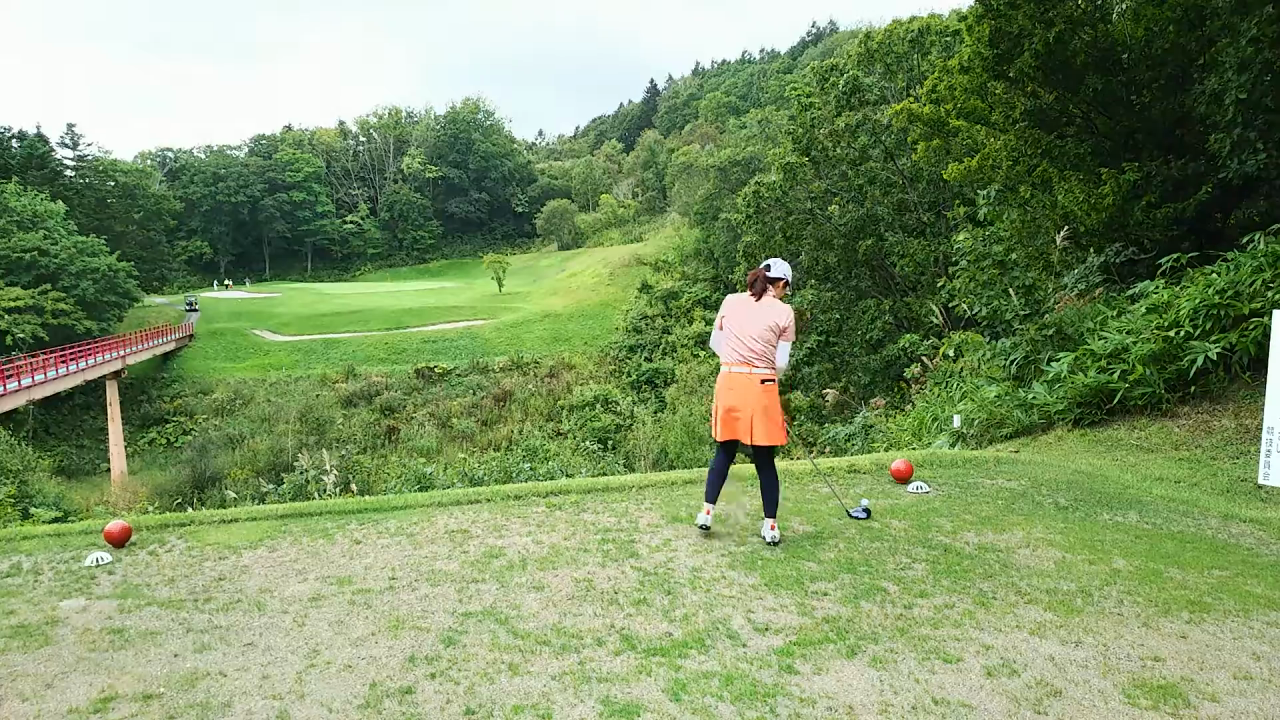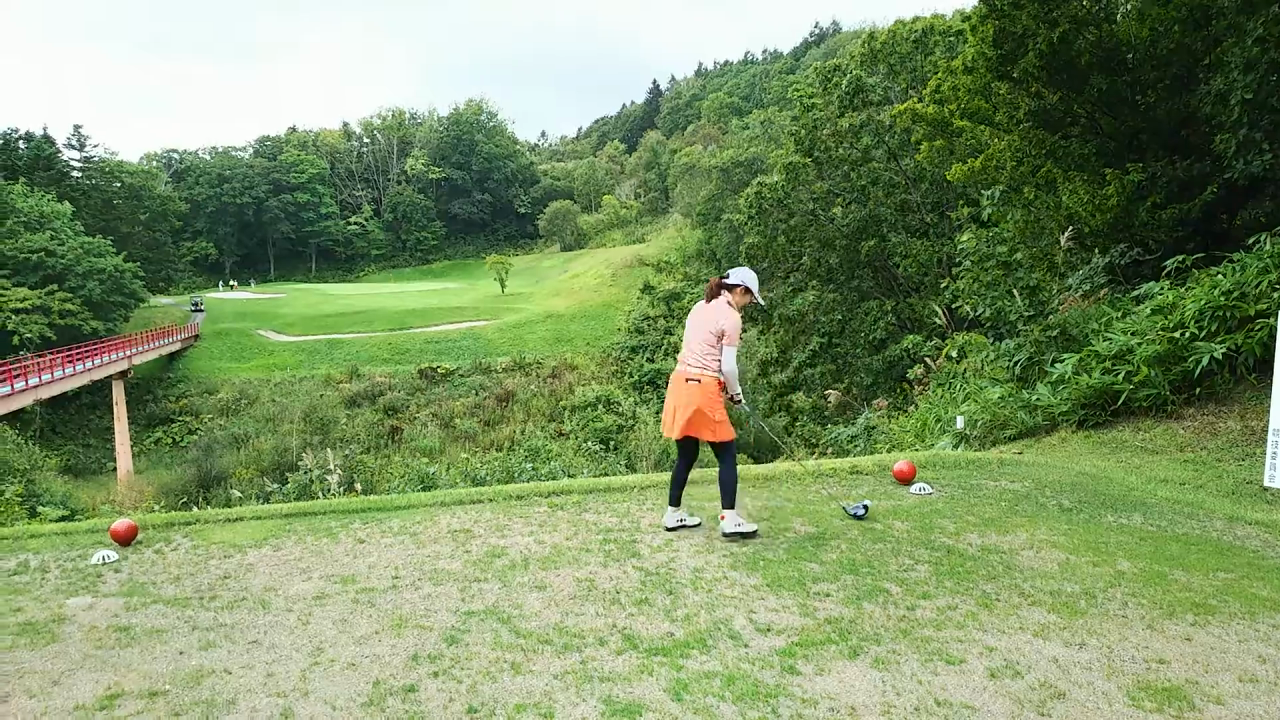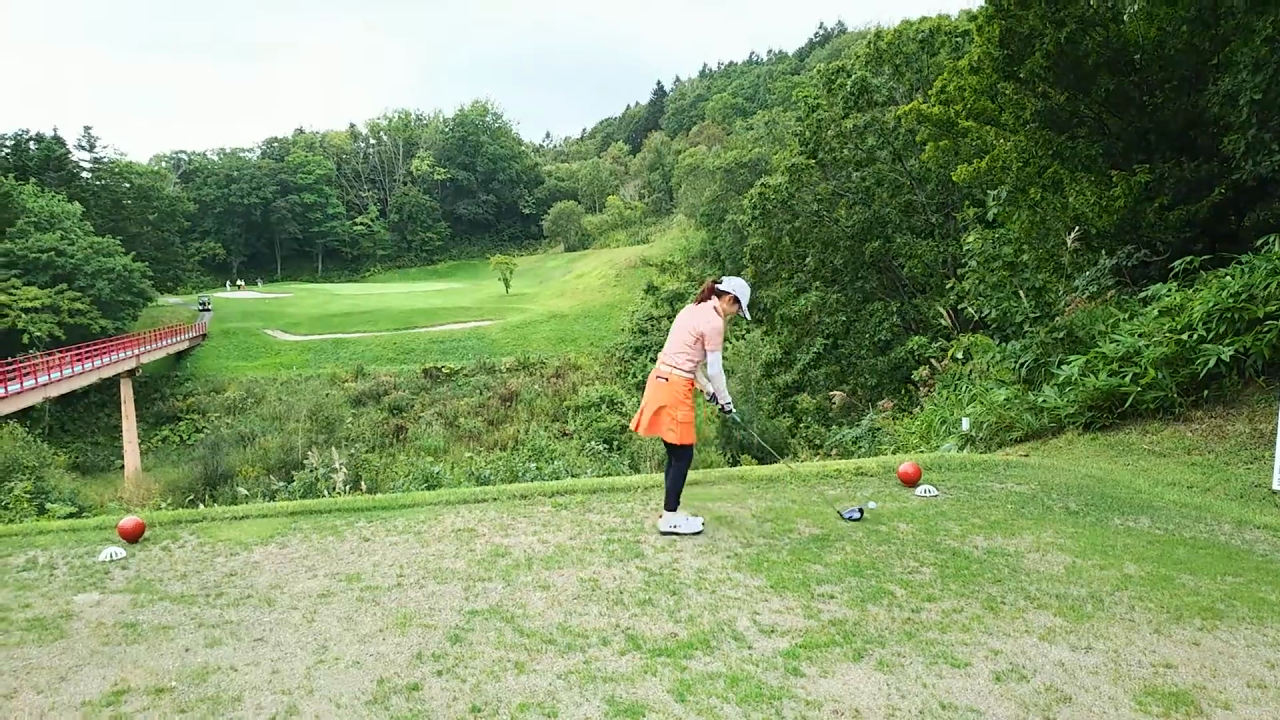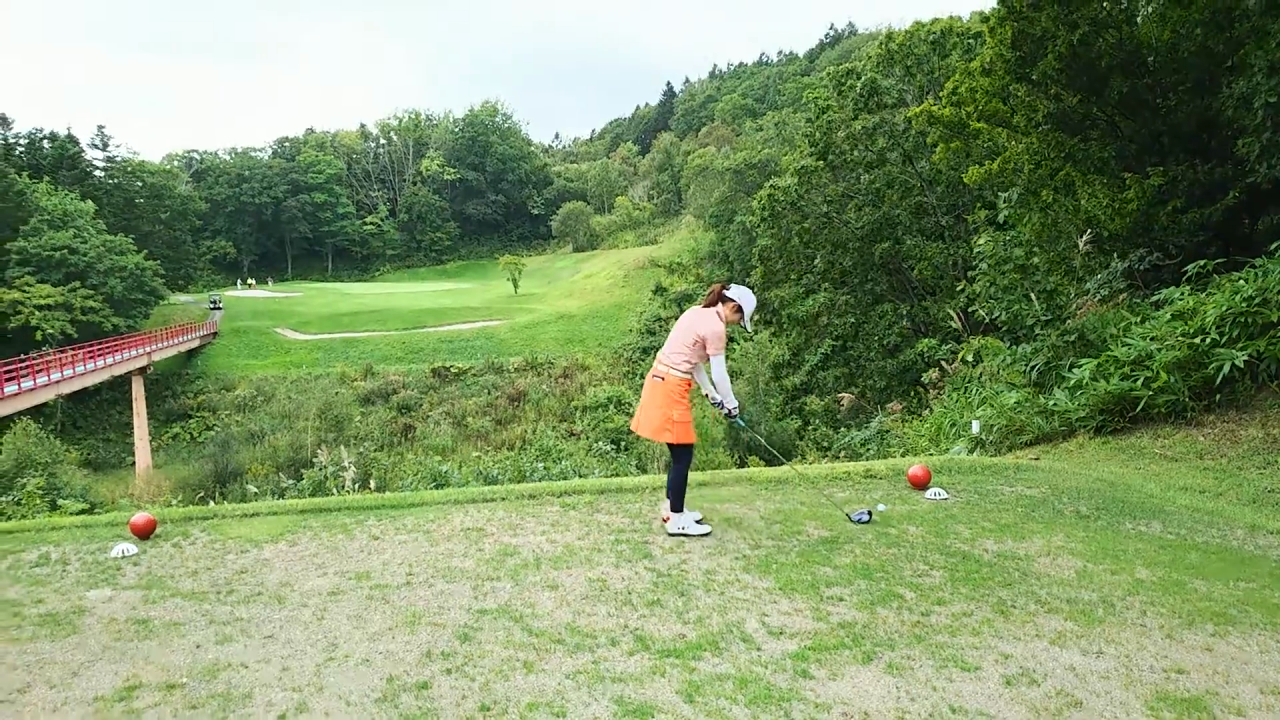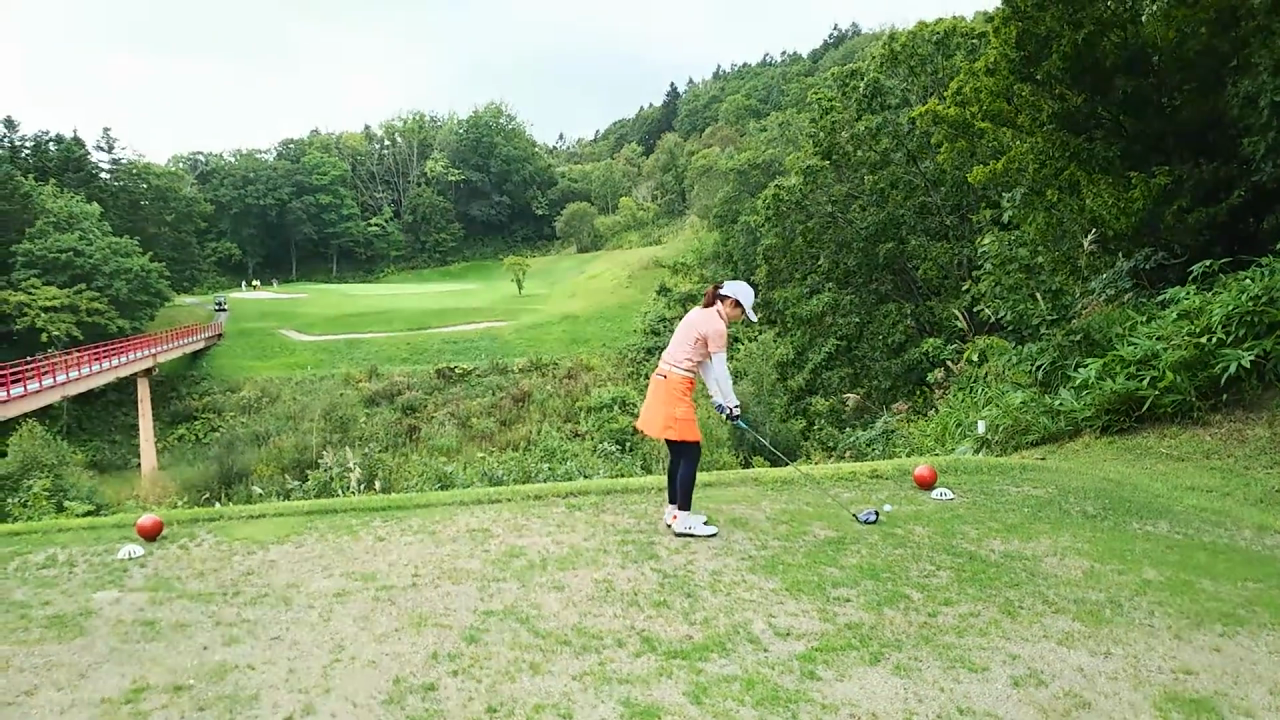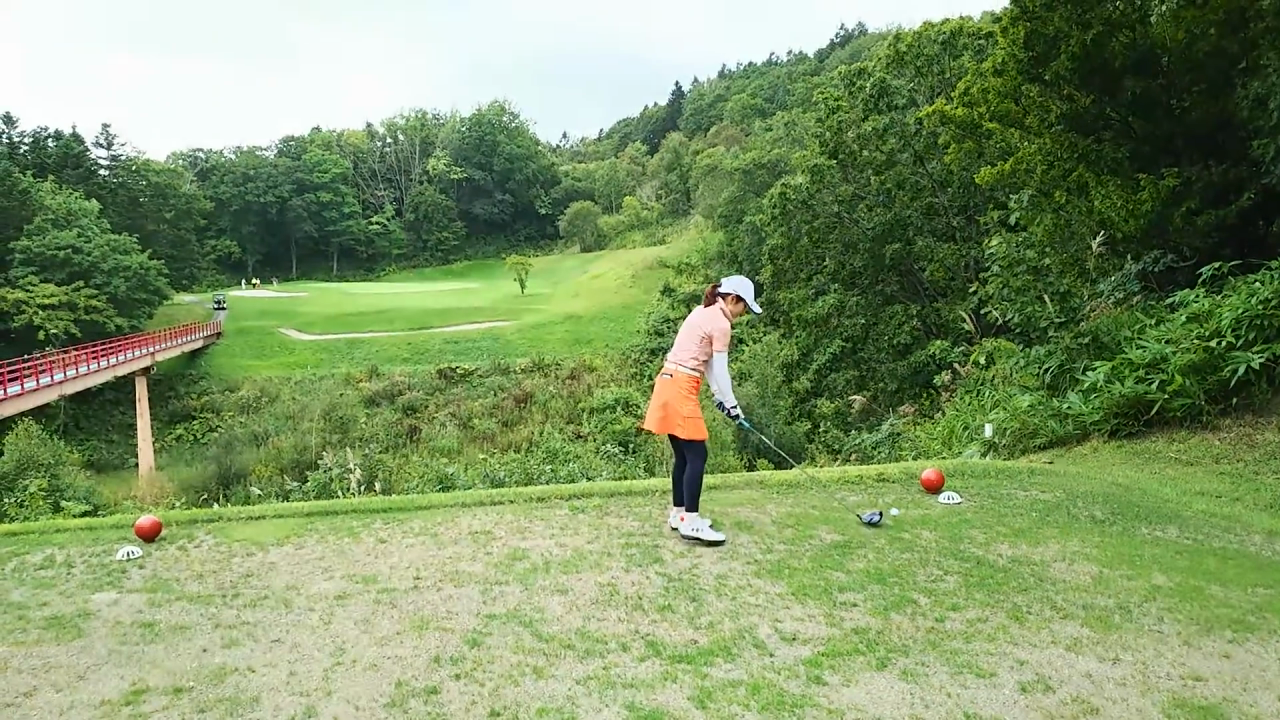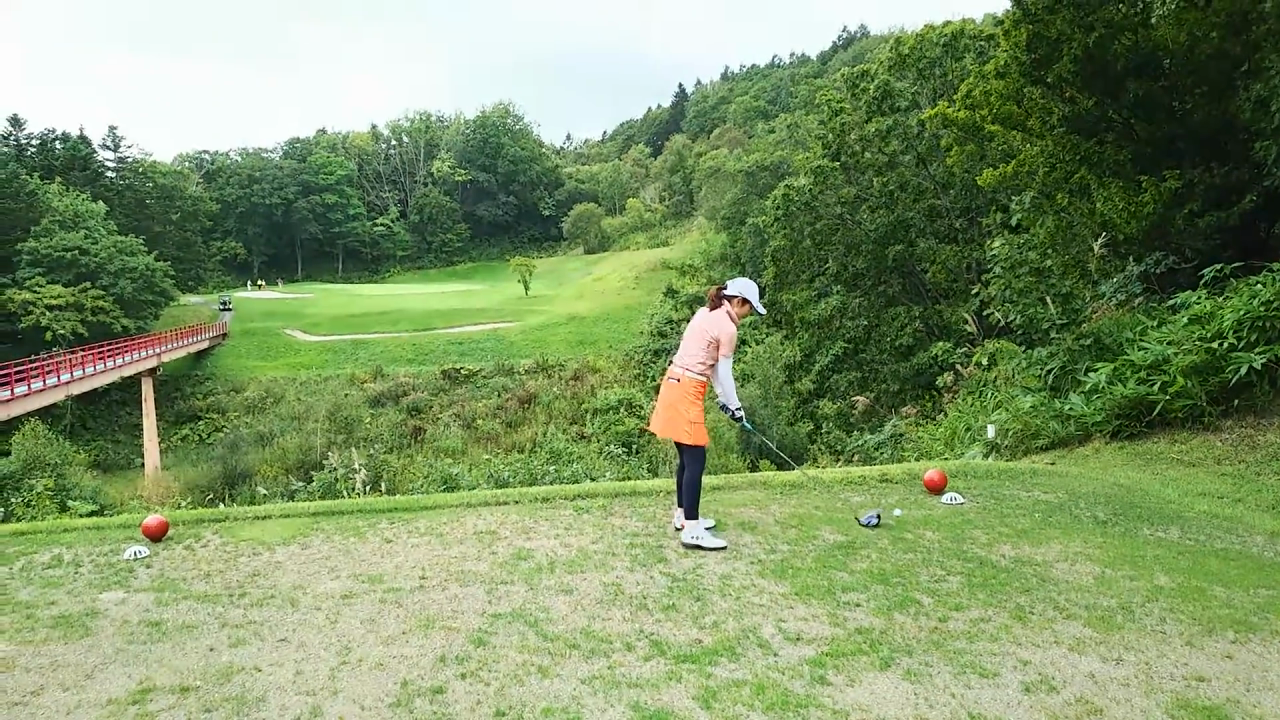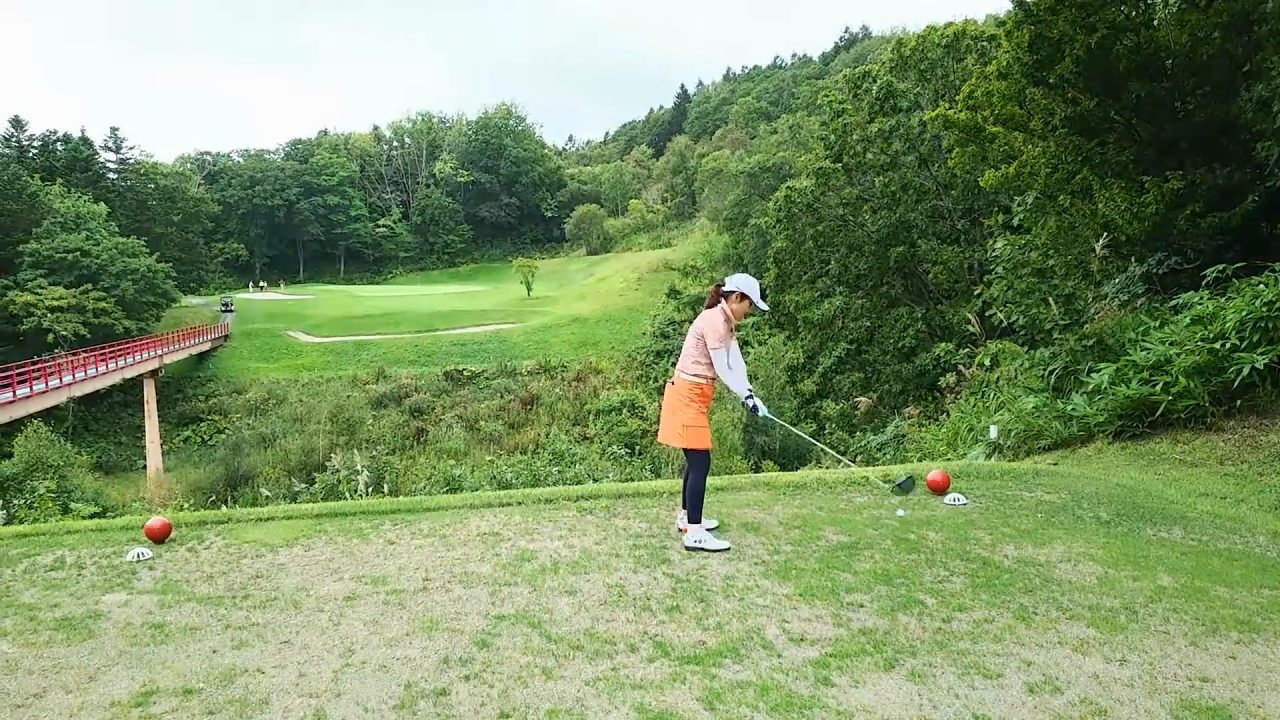
dt=0.3s
person 1, frame 1
left shoulder: (731, 302)
right shoulder: (784, 312)
left elbow: (715, 342)
right elbow: (782, 363)
left hip: (730, 383)
right hip: (763, 388)
left knee: (725, 452)
right knee: (765, 461)
left ankle: (708, 510)
right ankle: (770, 525)
person 1, frame 2
left shoulder: (701, 307)
right shoulder: (730, 317)
right elbow: (728, 366)
left wrist: (720, 381)
right wrist: (735, 392)
left hip: (681, 383)
right hip: (702, 389)
left knee: (686, 456)
right knee: (726, 454)
left ankle: (673, 514)
right ankle: (729, 517)
person 1, frame 3
left shoulder: (692, 310)
right shoulder: (713, 321)
right elbow: (714, 369)
left wrist: (707, 389)
right wrist: (725, 400)
left hip: (661, 381)
right hip: (675, 389)
left knee: (675, 454)
right knee: (683, 457)
left ankle: (672, 512)
right ankle: (669, 518)
person 1, frame 4
left shoulder: (697, 313)
right shoulder: (715, 327)
right elbow: (719, 373)
left wrist: (711, 394)
right wrist: (731, 404)
left hip: (660, 382)
right hip: (671, 388)
left knee: (678, 452)
right knee: (683, 455)
left ankle: (671, 507)
right ankle: (676, 520)
person 1, frame 5
left shoulder: (701, 314)
right shoulder: (715, 325)
right elbow: (721, 371)
left wrist: (717, 398)
right wrist: (733, 404)
left hip: (666, 383)
right hip: (674, 387)
left knee: (679, 453)
right knee: (690, 454)
left ankle: (674, 510)
right ankle: (683, 520)
person 1, frame 6
left shoulder: (703, 312)
right shoulder: (720, 323)
right elbow: (720, 369)
left wrist: (718, 395)
right wrist: (731, 403)
left hip: (671, 382)
right hip: (681, 387)
left knee: (684, 455)
right knee: (697, 456)
left ankle: (679, 513)
right ankle: (690, 522)
person 1, frame 7
left shoulder: (705, 313)
right shoulder: (727, 328)
right elbow: (724, 372)
left wrist: (721, 396)
right wrist: (734, 405)
left hip: (676, 385)
right hip: (687, 391)
left knee: (687, 458)
right knee: (695, 460)
left ankle: (683, 514)
right ankle: (691, 530)
person 1, frame 8
left shoulder: (726, 321)
right shoulder: (712, 320)
left elbow: (735, 358)
right elbow: (720, 367)
left wrist: (748, 393)
right wrist: (745, 395)
left hip: (696, 395)
right hip: (688, 393)
left knee: (698, 459)
right knee: (699, 463)
left ankle: (687, 515)
right ankle: (693, 533)
